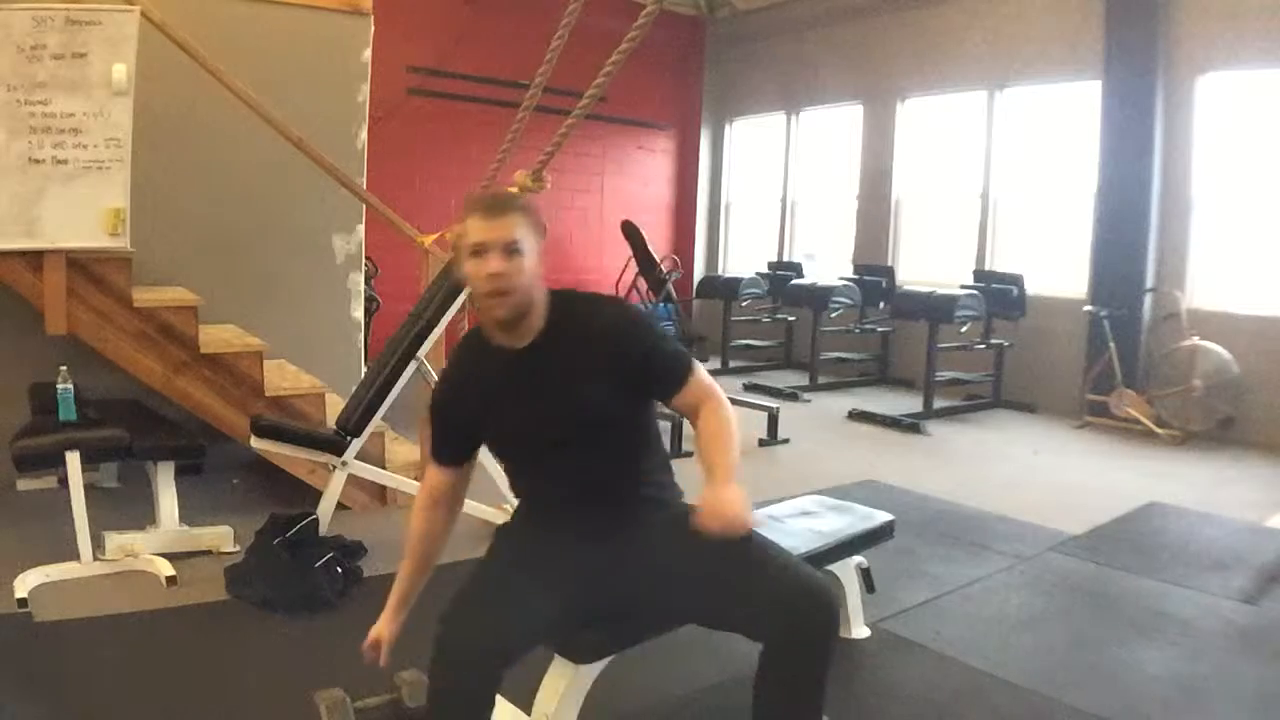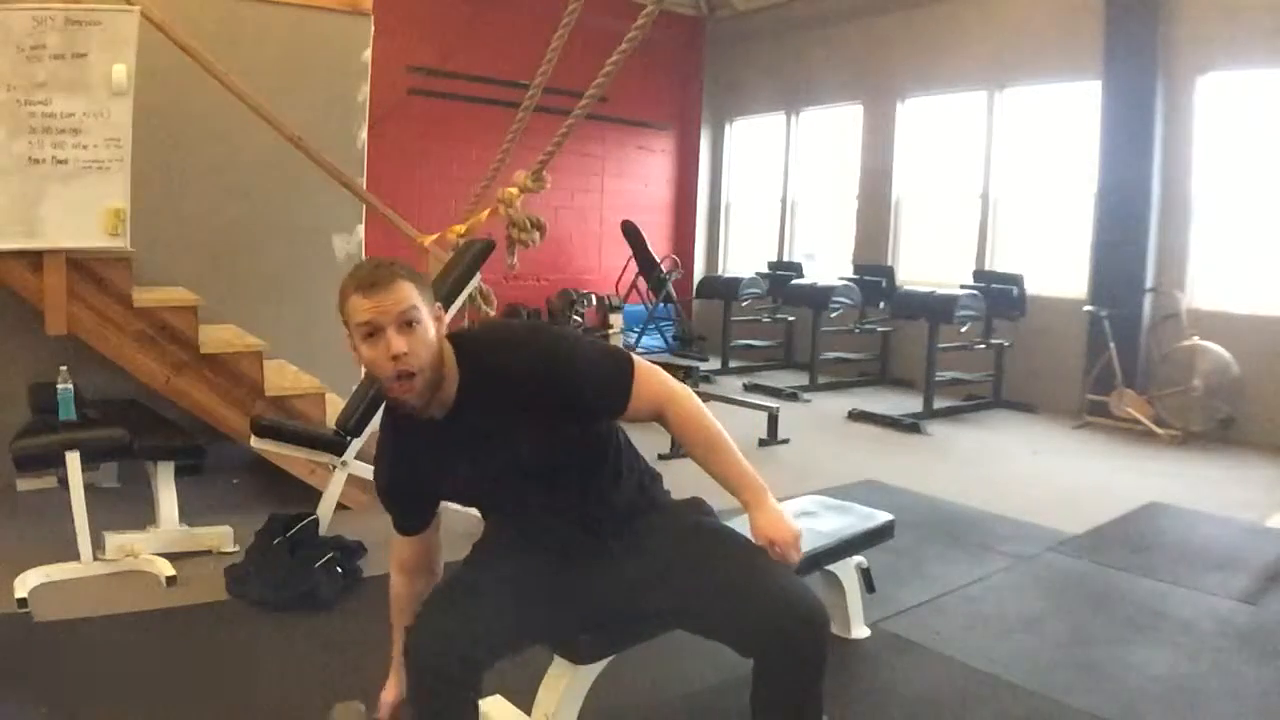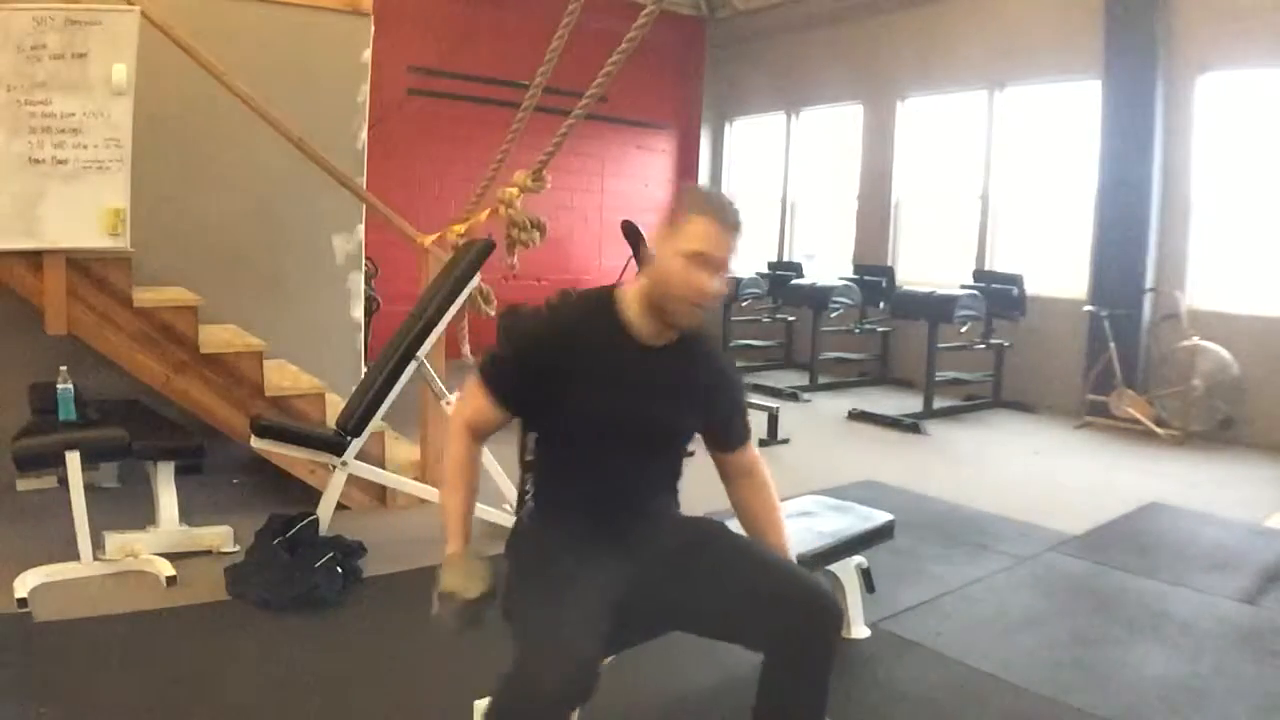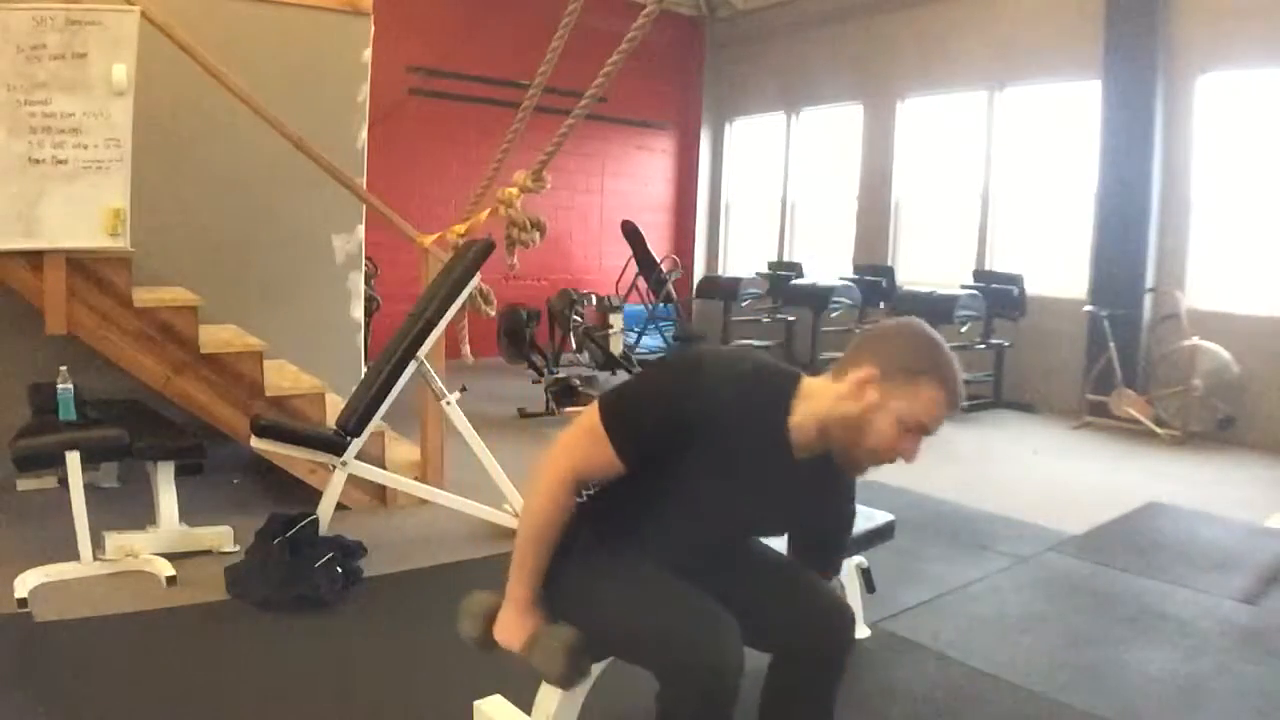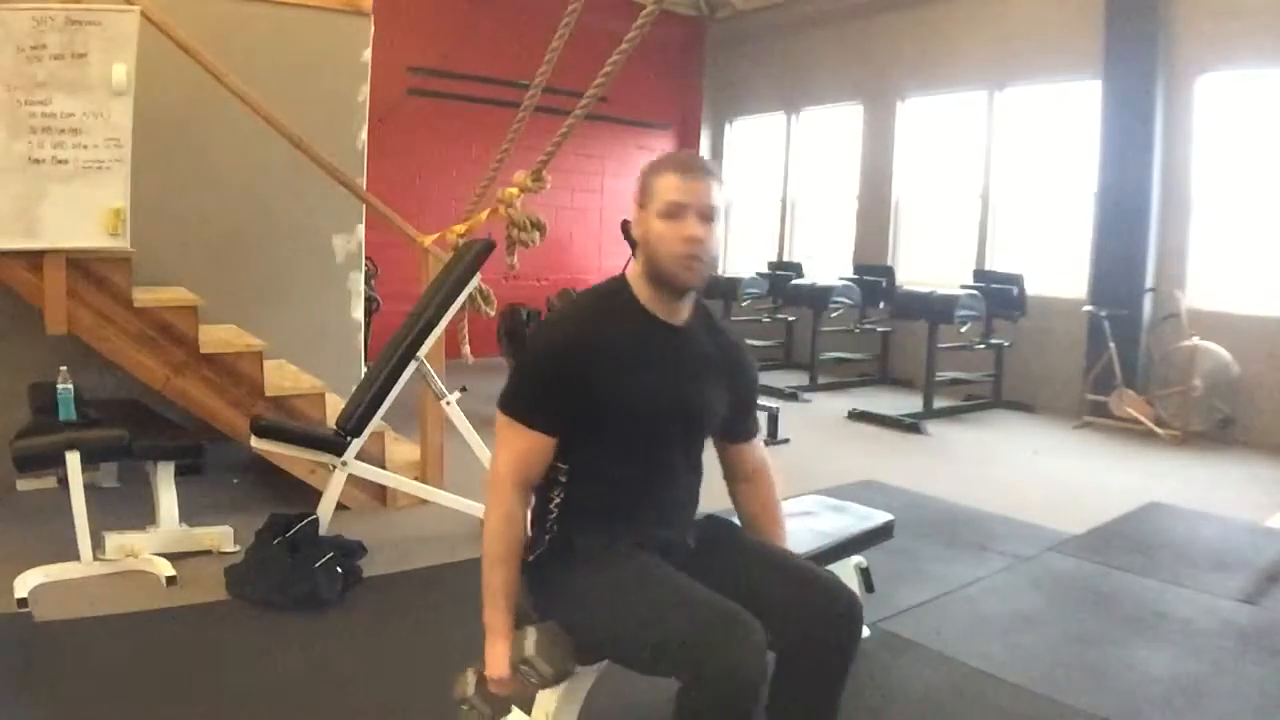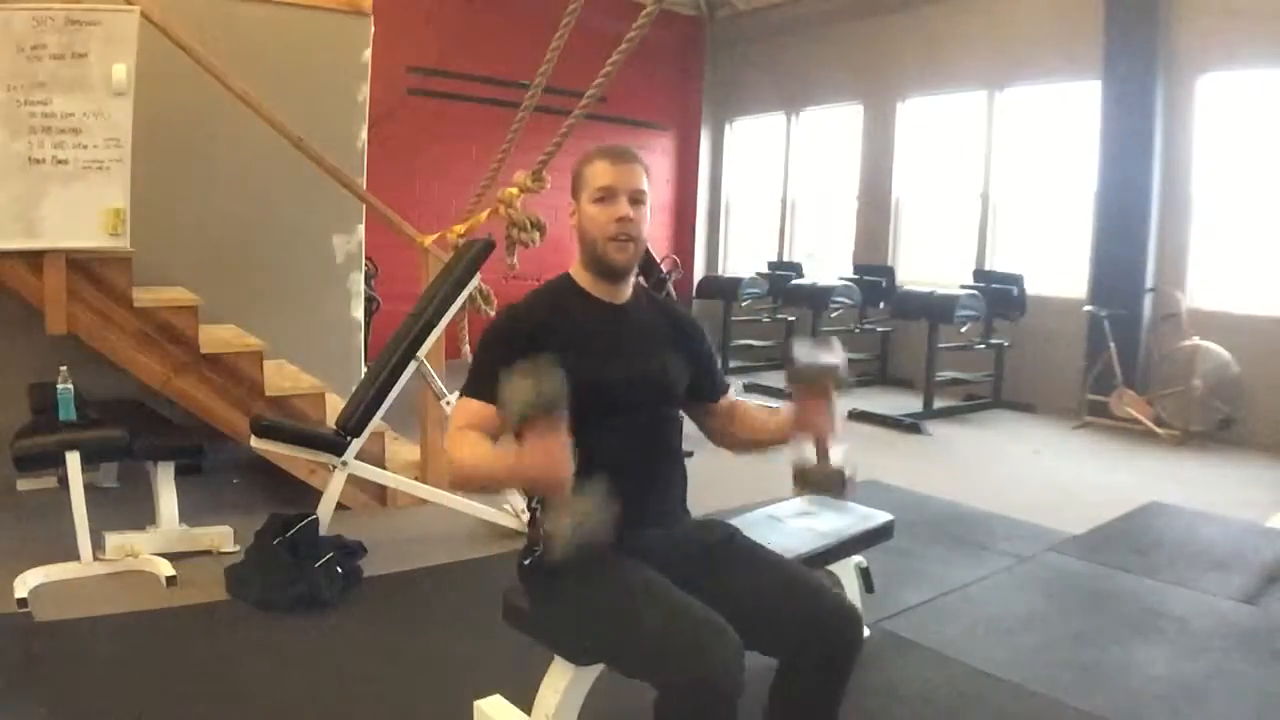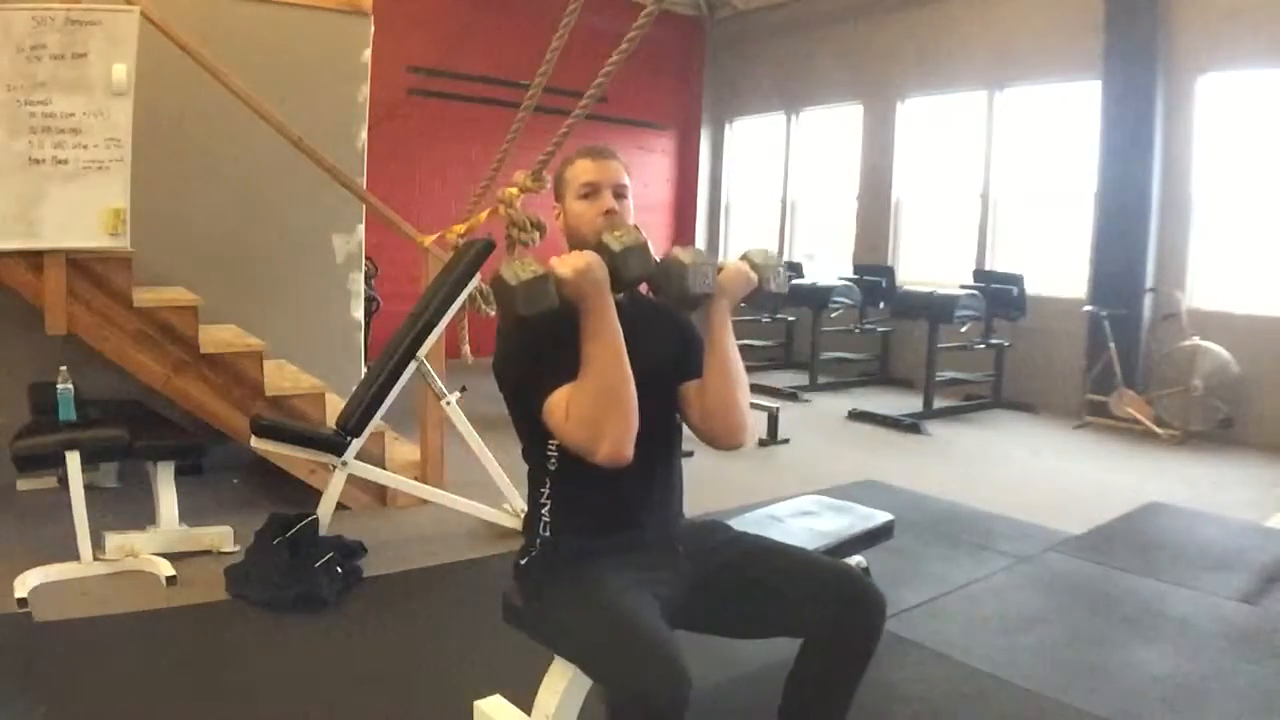
dt=0.7s
person 1, frame 1
left shoulder: (613, 328)
right shoulder: (464, 379)
left elbow: (707, 401)
right elbow: (439, 496)
left wrist: (724, 482)
right wrist: (396, 607)
left hip: (652, 527)
right hip: (551, 537)
left knee: (809, 605)
right knee: (465, 642)
person 1, frame 2
left shoulder: (528, 357)
right shoulder: (399, 448)
left elbow: (668, 400)
right elbow: (414, 567)
left wrist: (759, 502)
right wrist: (401, 673)
left hip: (638, 526)
right hip: (532, 553)
left knee: (798, 621)
right knee: (433, 652)
person 1, frame 3
left shoulder: (708, 367)
right shoulder: (558, 332)
left elbow: (743, 470)
right elbow: (466, 427)
left wrist: (785, 577)
right wrist: (457, 550)
left hip: (659, 537)
right hip: (562, 543)
left knee: (811, 613)
right knee: (554, 676)
person 1, frame 4
left shoulder: (830, 484)
right shoulder: (709, 391)
left elbow: (809, 594)
right elbow: (564, 465)
right wrist: (520, 604)
right hip: (589, 553)
left knee: (826, 624)
right knee: (706, 649)
person 1, frame 5
left shoulder: (724, 354)
right shoulder: (572, 336)
left elbow: (749, 472)
right elbow: (510, 483)
left wrist: (782, 586)
right wrist: (500, 630)
left hip: (681, 541)
right hip: (581, 559)
left knee: (831, 612)
right knee: (730, 649)
person 1, frame 6
left shoulder: (672, 324)
right shoulder: (529, 324)
left elbow: (726, 421)
right elbow: (456, 453)
left wrist: (794, 423)
right wrist: (521, 466)
left hip: (677, 537)
right hip: (578, 557)
left knee: (831, 625)
right knee: (709, 661)
person 1, frame 7
left shoulder: (664, 320)
right shoulder: (532, 326)
left elbow: (728, 431)
right elbow: (610, 443)
left wrist: (717, 308)
right wrist: (596, 305)
left hip: (674, 540)
right hip: (577, 561)
left knee: (852, 603)
